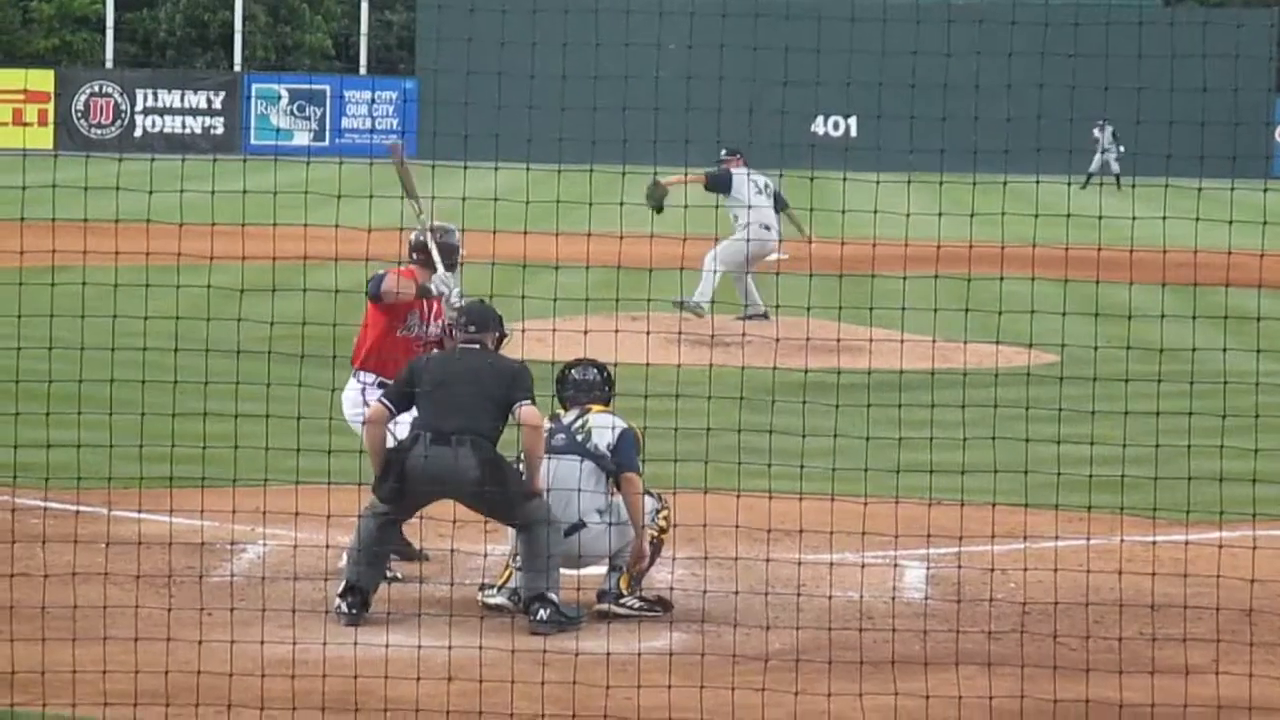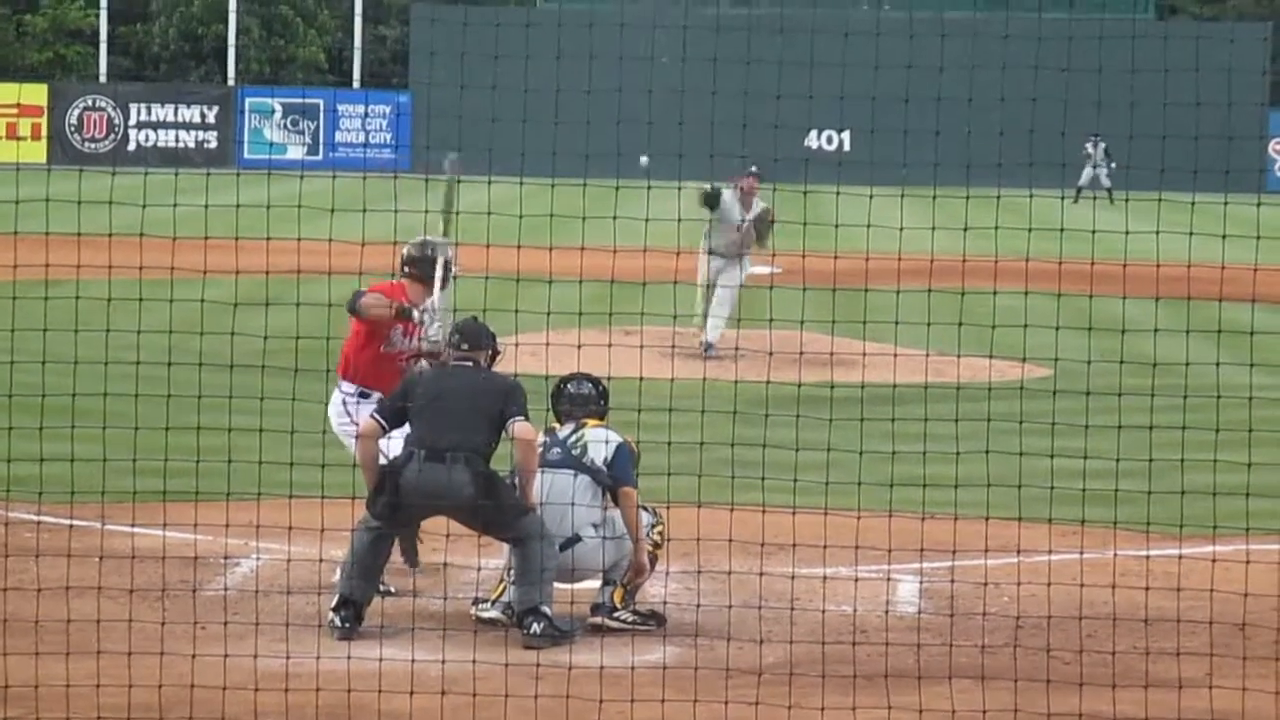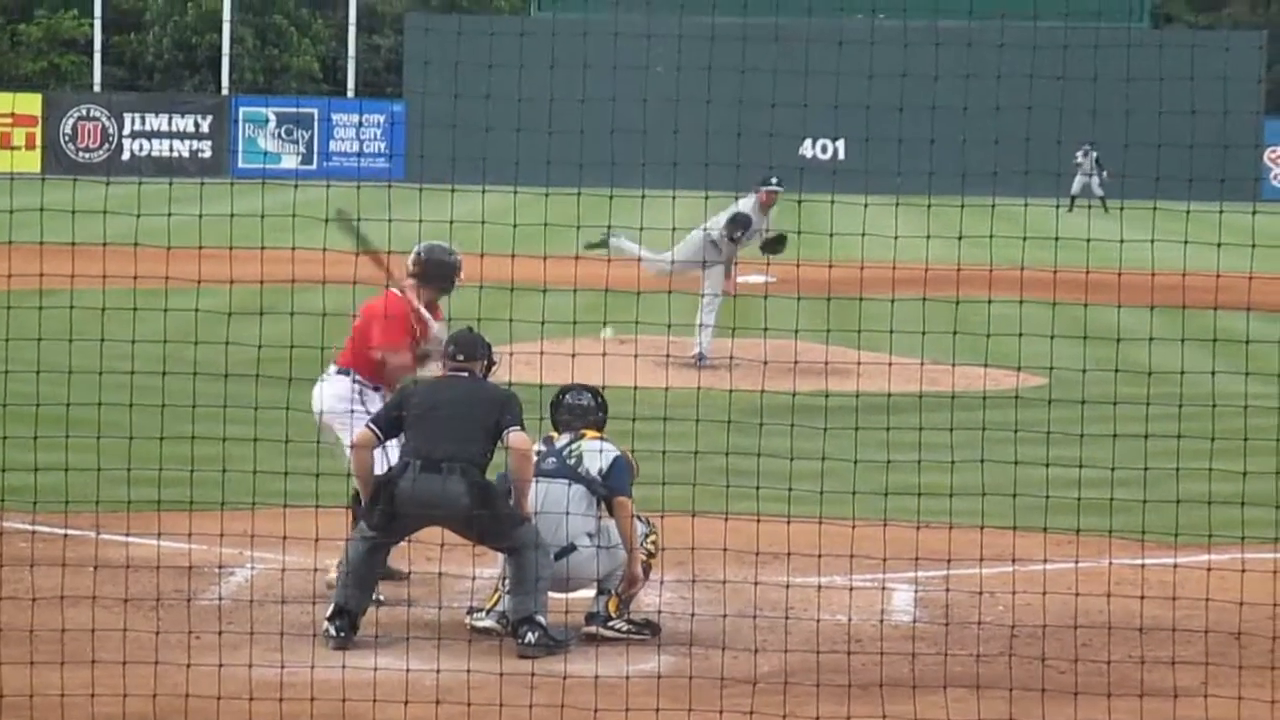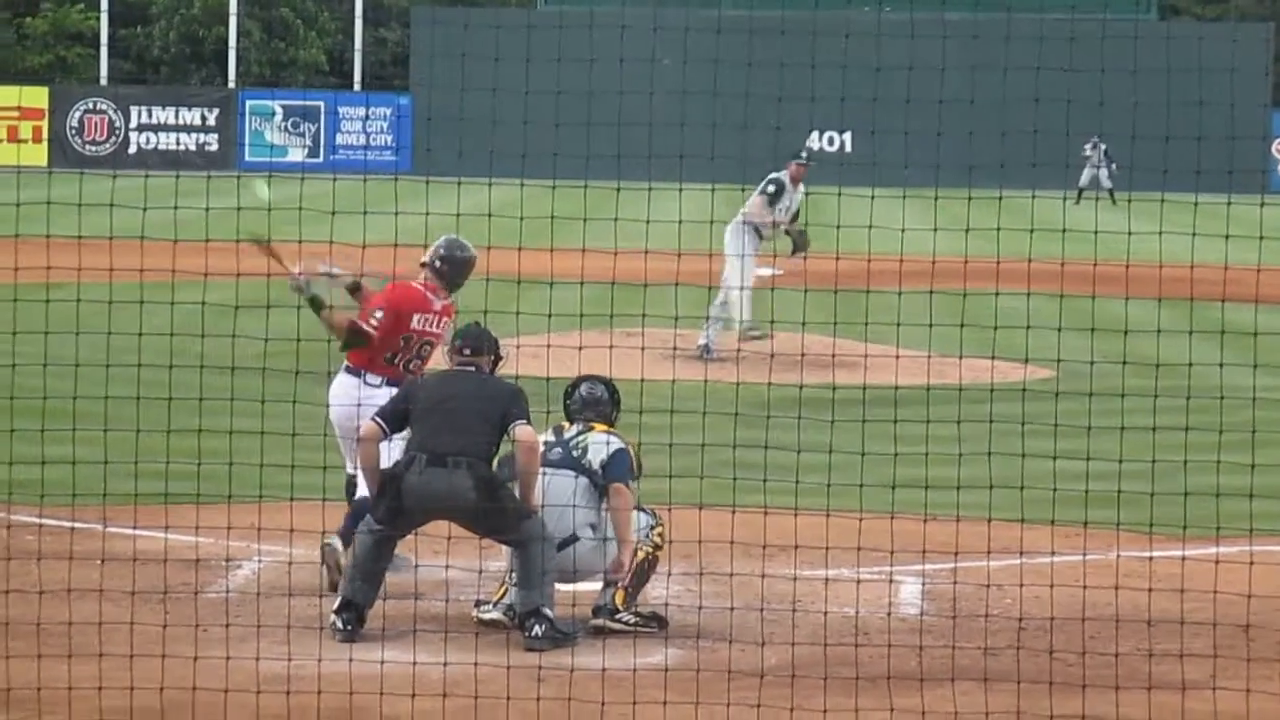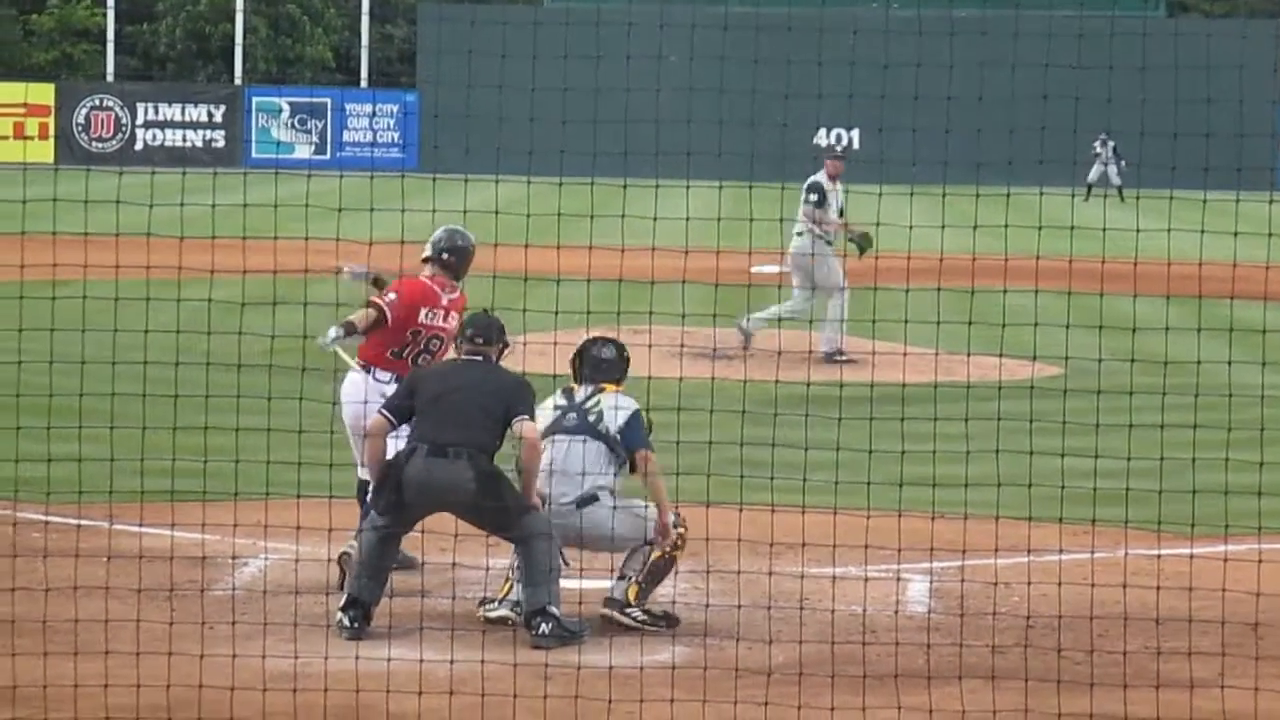
dt=0.3s
person 1, frame 1
left shoulder: (437, 298)
right shoulder: (402, 281)
left elbow: (448, 350)
right elbow: (376, 288)
left wrist: (453, 319)
right wrist: (426, 291)
right hip: (368, 394)
left ankle: (392, 535)
person 1, frame 2
left shoulder: (428, 310)
right shoulder: (388, 294)
left elbow: (438, 363)
right elbow: (356, 304)
left wrist: (436, 344)
right wrist: (410, 314)
right hip: (354, 405)
left ankle: (405, 531)
person 1, frame 3
left shoulder: (426, 308)
right shoulder: (397, 305)
left elbow: (432, 343)
right elbow: (392, 368)
left wrist: (433, 341)
right wrist: (426, 349)
right hip: (356, 394)
left knee: (370, 476)
person 1, frame 4
left shoulder: (402, 293)
right shoulder: (446, 309)
left elbow: (354, 336)
left wrist: (314, 301)
right wrist: (353, 286)
left hip: (348, 389)
right hip: (389, 400)
left knee: (358, 472)
right knee: (374, 487)
right ankle: (341, 542)
person 1, frame 5
left shoulder: (412, 288)
right shoulder: (458, 304)
left elbow: (376, 314)
left wrist: (346, 328)
right wrist: (375, 280)
left hip: (359, 386)
left knee: (369, 473)
person 2, frame 1
left shoulder: (423, 363)
right shoulder: (512, 370)
left elbow: (374, 418)
right elbow: (532, 422)
left wrist: (383, 477)
right wrist: (533, 480)
left hip: (418, 460)
right hip: (474, 464)
left knee: (379, 514)
right knee: (539, 518)
left ankle: (352, 599)
right ankle: (542, 606)
person 2, frame 2
left shoulder: (417, 380)
right shoulder: (505, 386)
left elbow: (366, 433)
right elbow: (525, 438)
left wrist: (377, 492)
right wrist: (525, 495)
left hip: (411, 478)
right hip: (468, 482)
left knee: (373, 528)
right knee: (534, 534)
left ankle: (346, 612)
right ankle: (536, 619)
person 2, frame 3
left shoulder: (412, 390)
right shoulder: (501, 397)
left elbow: (361, 442)
right elbow: (521, 447)
left wrist: (371, 502)
right wrist: (521, 505)
left hip: (407, 487)
right hip: (465, 491)
left knee: (367, 538)
right knee: (529, 543)
left ankle: (340, 623)
right ankle: (530, 629)
person 2, frame 4
left shoulder: (419, 385)
right shoulder: (507, 391)
left elbow: (367, 436)
right elbow: (527, 442)
left wrist: (378, 495)
right wrist: (527, 499)
left hip: (413, 481)
right hip: (471, 485)
left knee: (374, 530)
right knee: (534, 535)
left ankle: (347, 615)
right ankle: (538, 622)
person 2, frame 5
left shoulder: (423, 375)
right shoulder: (513, 383)
left elbow: (374, 431)
right elbow: (529, 438)
left wrist: (380, 489)
right wrist: (528, 494)
left hip: (415, 471)
right hip: (472, 477)
left knee: (378, 527)
right knee: (537, 532)
left ankle: (353, 612)
right ankle: (544, 620)
person 3, frame 1
left shoulder: (544, 428)
right shoulder: (616, 427)
right elbow: (629, 481)
right wrist: (642, 537)
right hip: (582, 539)
right knee: (654, 506)
left ankle: (509, 587)
right ankle: (618, 591)
person 3, frame 2
left shoulder: (538, 442)
right shoulder: (613, 442)
right elbow: (627, 495)
right wrist: (640, 551)
right hip: (578, 553)
right knee: (650, 521)
left ankle: (503, 601)
right ankle: (612, 605)
person 3, frame 3
left shoulder: (534, 450)
right shoulder: (610, 454)
right elbow: (621, 505)
right wrist: (634, 562)
right hip: (573, 565)
right knee: (643, 531)
left ankle: (497, 609)
right ankle: (607, 615)
person 3, frame 4
left shoulder: (542, 439)
right shoulder: (613, 445)
right elbow: (618, 492)
right wrist: (625, 551)
right hip: (577, 556)
right knee: (648, 524)
left ankle: (504, 602)
right ankle: (613, 608)
person 3, frame 5
left shoulder: (549, 405)
right shoulder: (625, 406)
right elbow: (645, 458)
right wrist: (663, 512)
left hip: (547, 514)
right hip: (596, 513)
right knee: (670, 527)
left ankle: (510, 603)
right ankle: (623, 602)
person 4, frame 1
left shoulder: (729, 177)
right shoulder: (766, 181)
left elbow: (698, 178)
right elbow: (786, 209)
left wrist: (666, 181)
right wrist: (802, 230)
left hip: (753, 234)
right hip: (771, 239)
left knee: (715, 260)
right knee: (737, 268)
left ankle: (698, 303)
right ankle: (756, 309)
person 4, frame 2
left shoulder: (761, 209)
right shoulder: (724, 197)
left elbow: (761, 244)
right elbow: (705, 198)
left hip: (737, 259)
right hip: (712, 255)
left knee: (723, 298)
right knee: (705, 296)
left ankle: (710, 341)
right ankle: (706, 328)
person 4, frame 3
left shoulder: (767, 207)
right shoulder: (744, 214)
right elbow: (728, 245)
right wrist: (728, 278)
left hip: (722, 254)
right hip: (705, 242)
left knee: (712, 300)
right knee: (659, 264)
left ankle: (701, 350)
right ankle: (614, 240)
person 4, frame 4
left shoulder: (799, 191)
right shoulder: (777, 181)
left elbow: (791, 222)
right elbow: (758, 202)
left wrist: (796, 239)
right wrist: (767, 219)
left hip: (755, 239)
right hip: (744, 230)
left knee: (729, 291)
right knee: (740, 279)
left ankle: (706, 341)
right ankle: (744, 327)
person 4, frame 5
left shoulder: (838, 187)
right shoulder: (817, 183)
left elbow: (840, 219)
right elbow: (809, 212)
left wrist: (855, 235)
right wrist: (833, 224)
left hip: (808, 246)
right hip: (811, 244)
left knee: (799, 303)
right knee: (838, 291)
left ankle: (749, 325)
right ankle: (831, 349)
